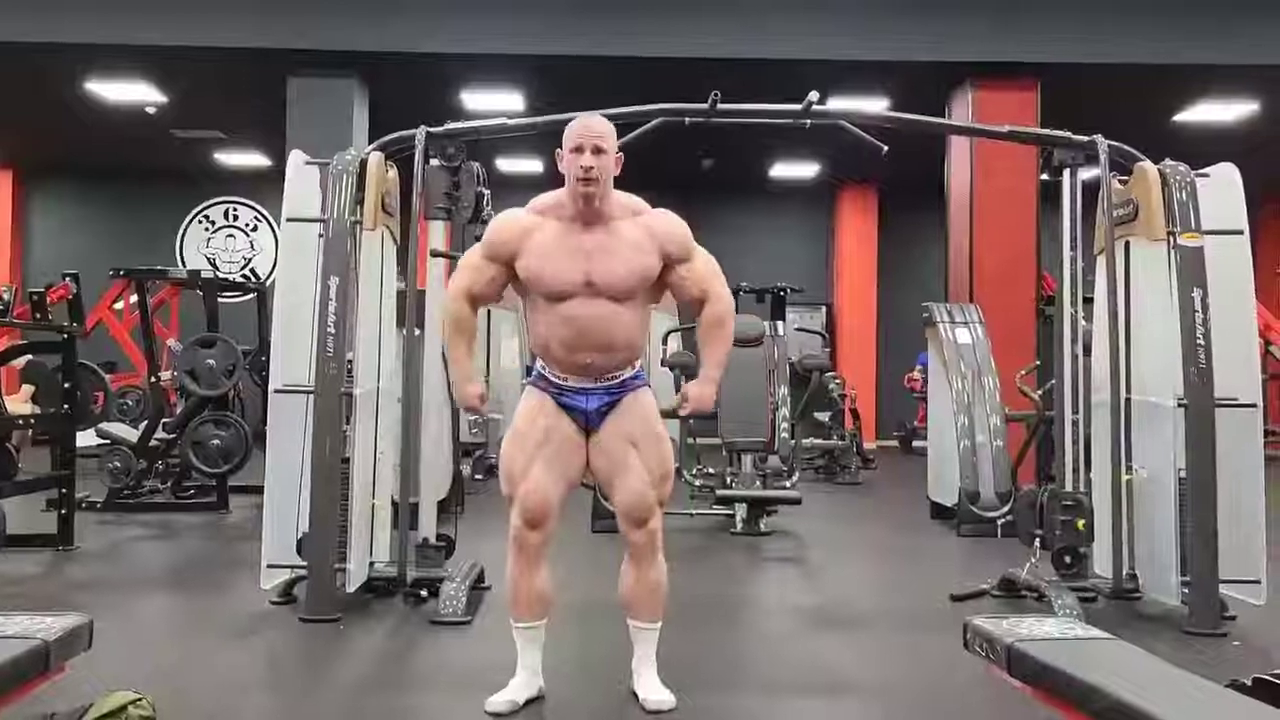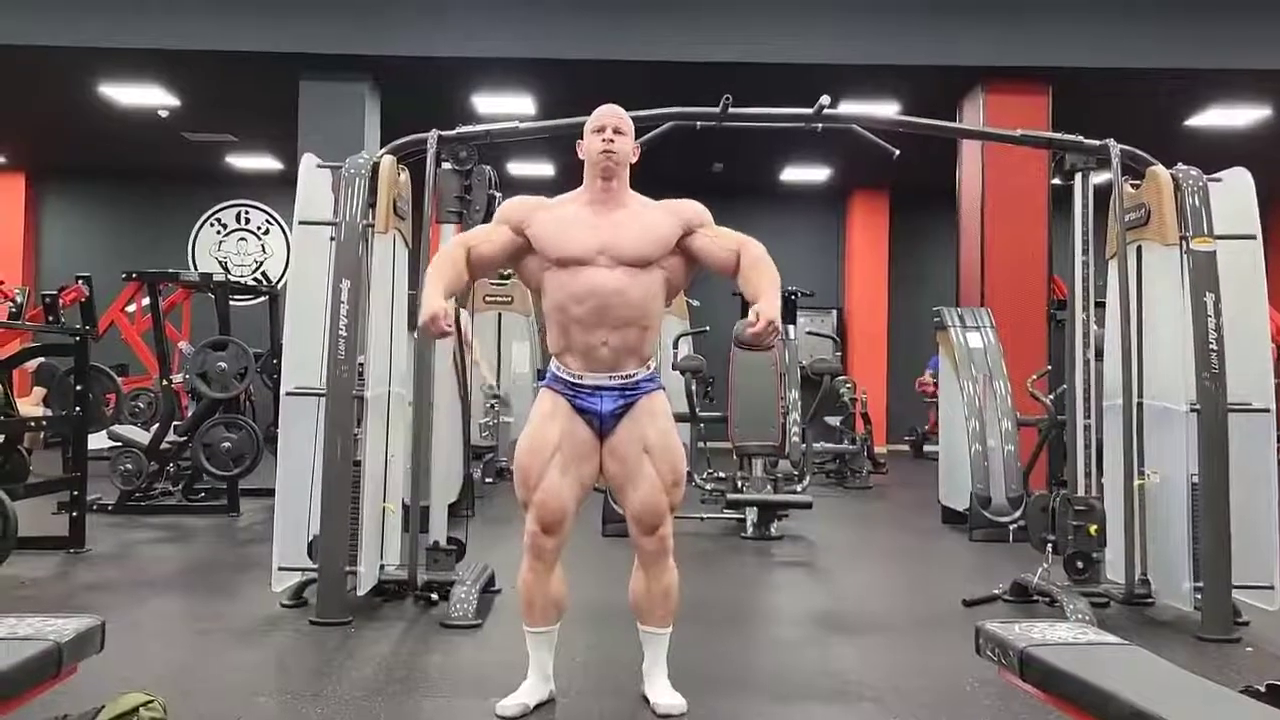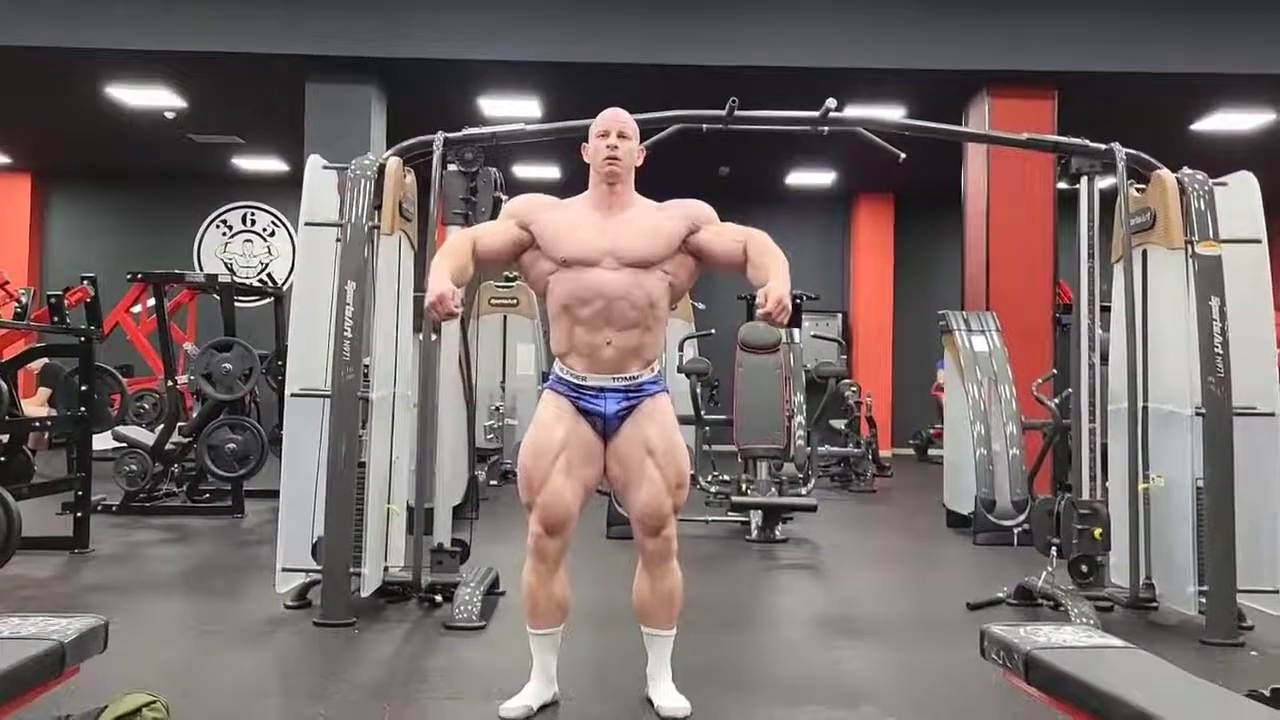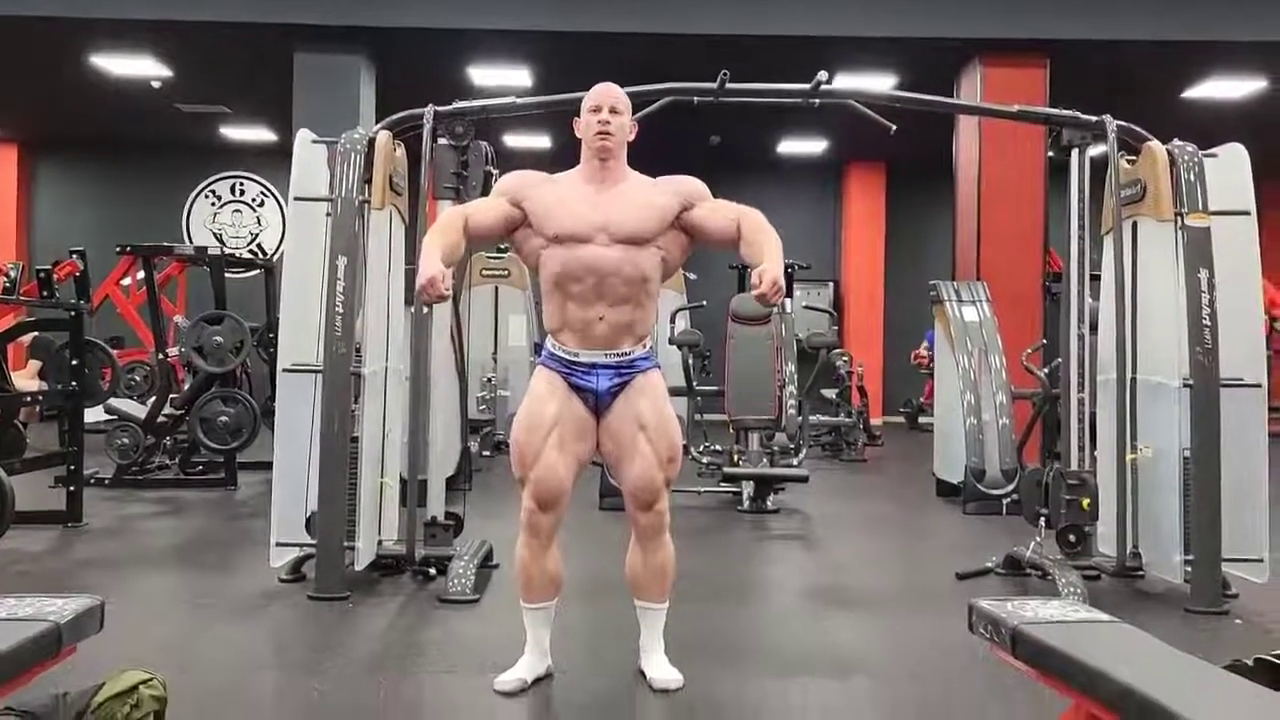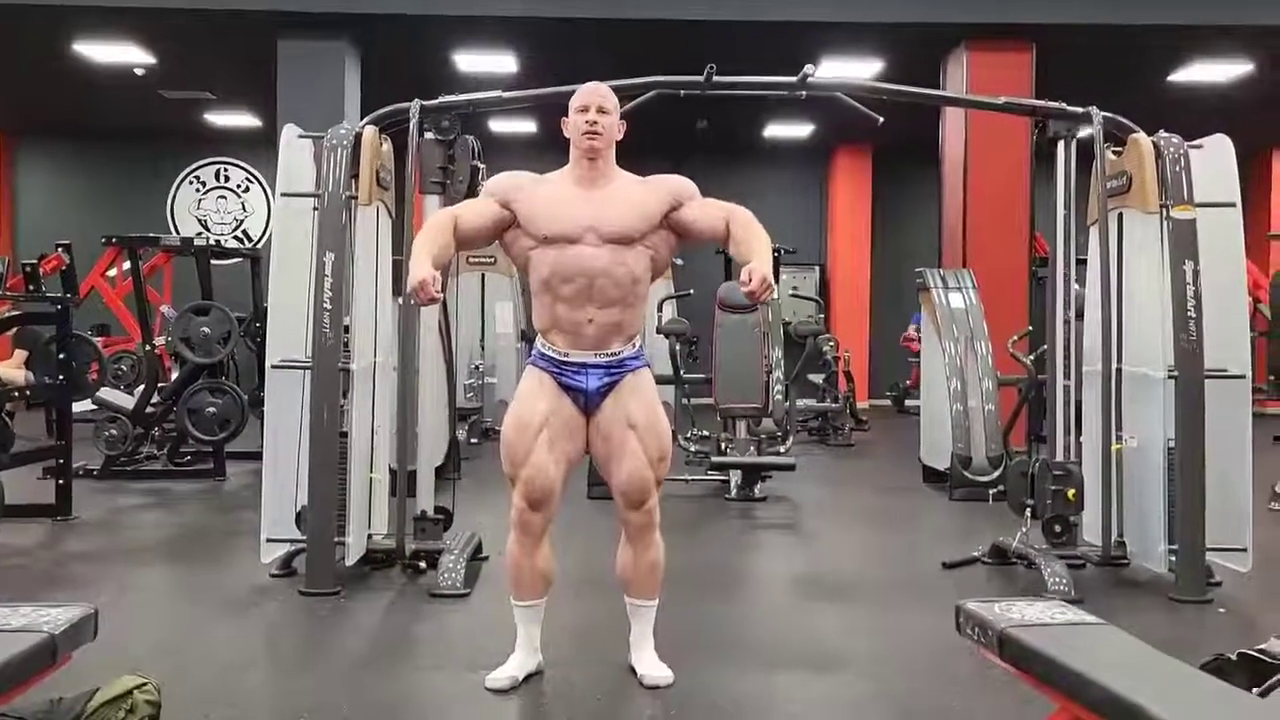
dt=1s
person 1, frame 1
left shoulder: (657, 230)
right shoulder: (519, 228)
left elbow: (714, 298)
right elbow: (462, 294)
left wrist: (709, 377)
right wrist: (463, 373)
left hip: (626, 395)
right hip: (549, 395)
left knee: (644, 530)
right knee: (527, 528)
left ankle: (645, 671)
person 1, frame 2
left shoulder: (674, 217)
right shoulder: (535, 215)
left elbow: (746, 252)
right elbow: (463, 250)
left wrist: (767, 299)
right wrist: (435, 295)
left hip: (639, 395)
right hip: (564, 393)
left knee: (655, 535)
right knee: (541, 534)
person 1, frame 3
left shoulder: (679, 218)
right shoulder: (539, 214)
left elbow: (751, 243)
right elbow: (469, 242)
left wrist: (776, 281)
right wrist: (442, 277)
left hip: (643, 397)
right hip: (567, 394)
left knee: (658, 535)
right knee: (544, 535)
person 1, frame 4
left shoulder: (672, 194)
right shoulder: (532, 191)
left elbow: (745, 221)
right elbow: (460, 220)
left wrist: (770, 261)
right wrist: (433, 259)
left hip: (636, 373)
right hip: (560, 371)
left knee: (651, 510)
right knee: (539, 510)
left ankle: (653, 650)
right ankle: (536, 651)
person 1, frame 5
left shoulder: (660, 194)
right shoulder: (519, 192)
left elbow: (733, 219)
right elbow: (448, 222)
left wrist: (759, 259)
right wrist: (423, 261)
left hip: (625, 372)
right hip: (549, 372)
left knee: (641, 509)
right knee: (529, 509)
left ankle: (642, 646)
right ankle: (526, 648)
